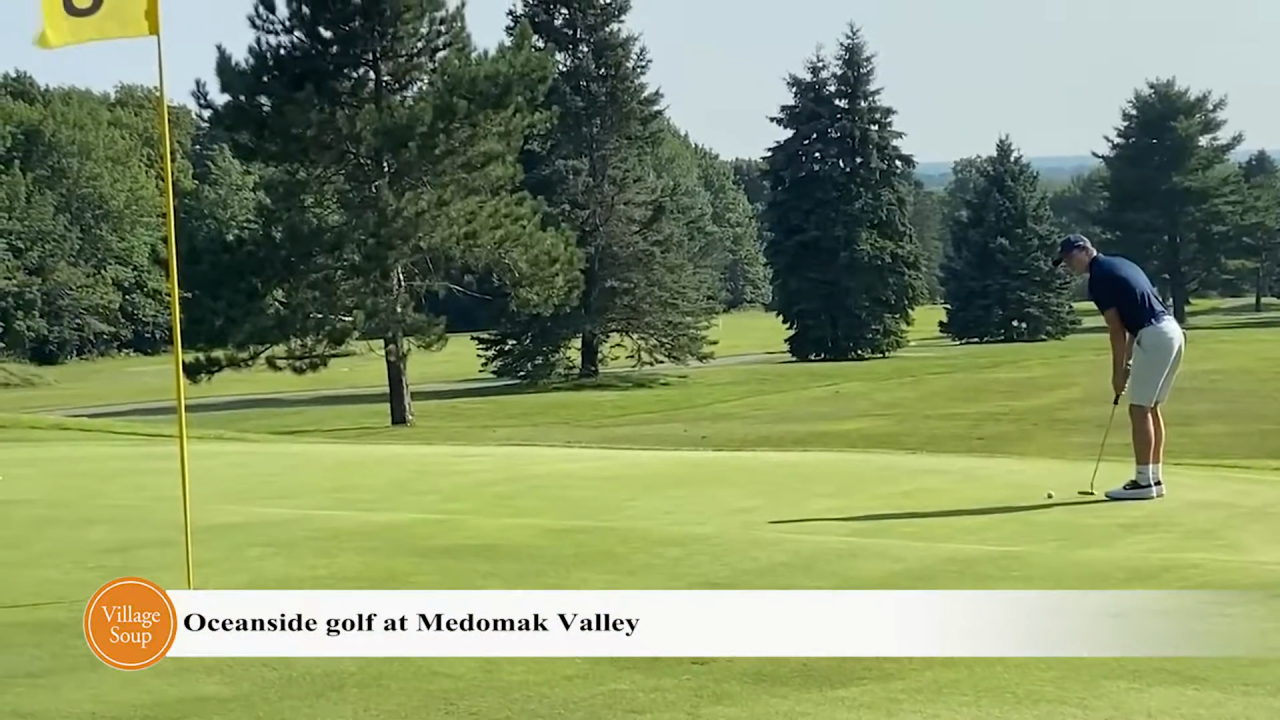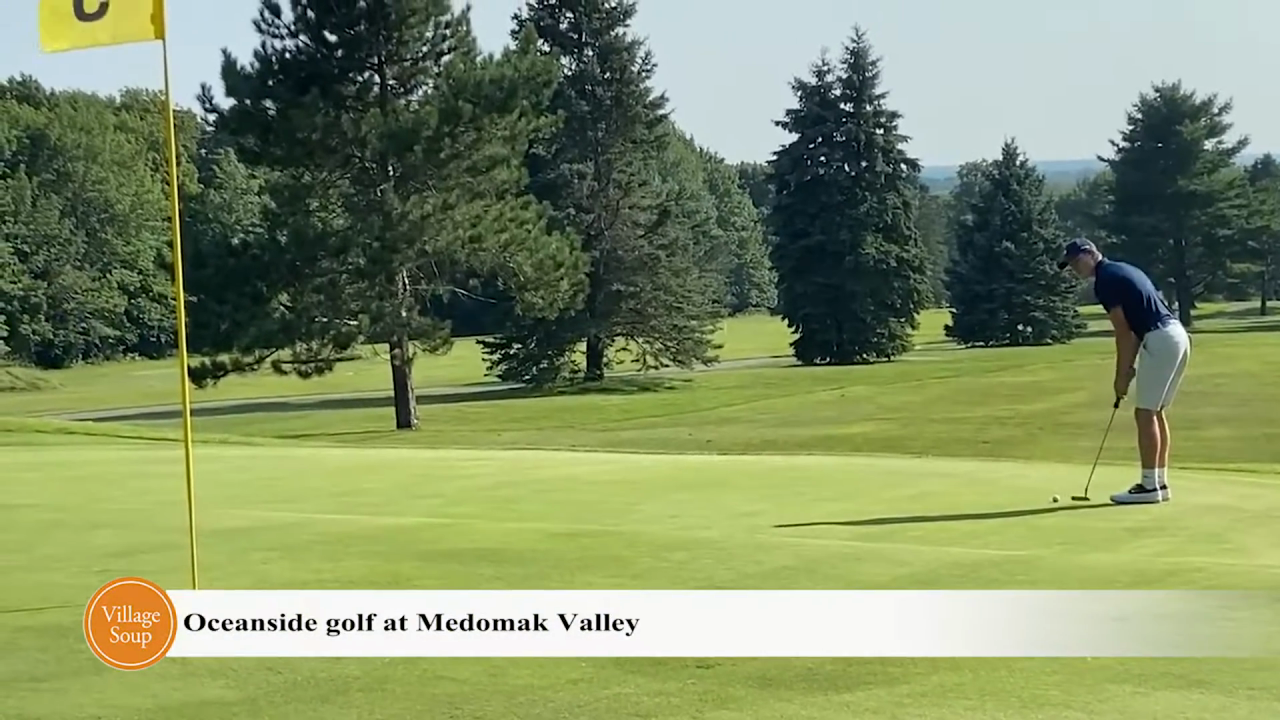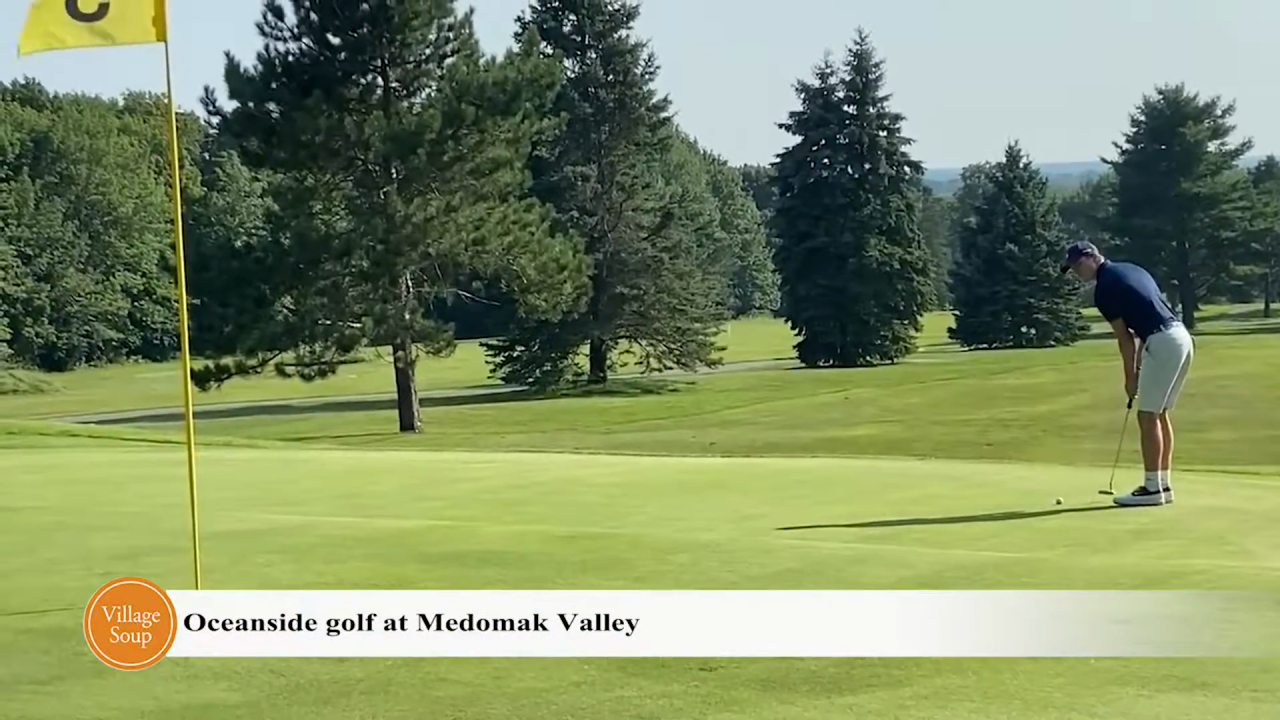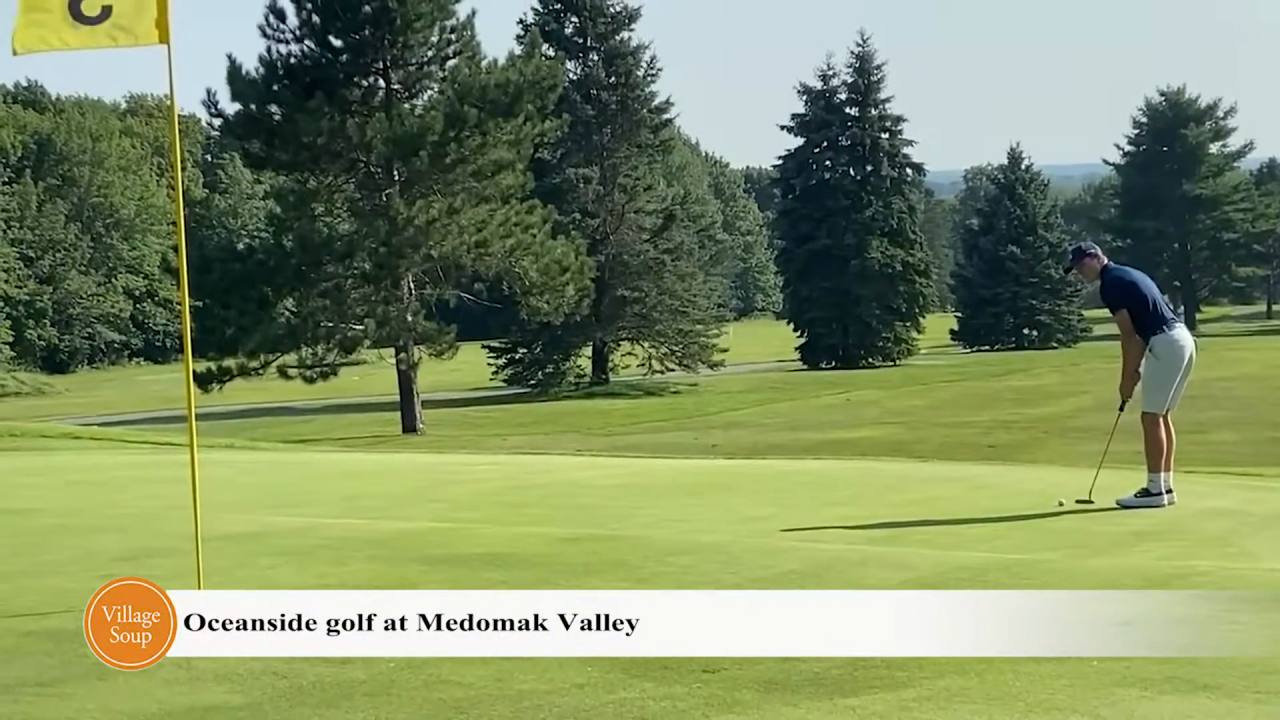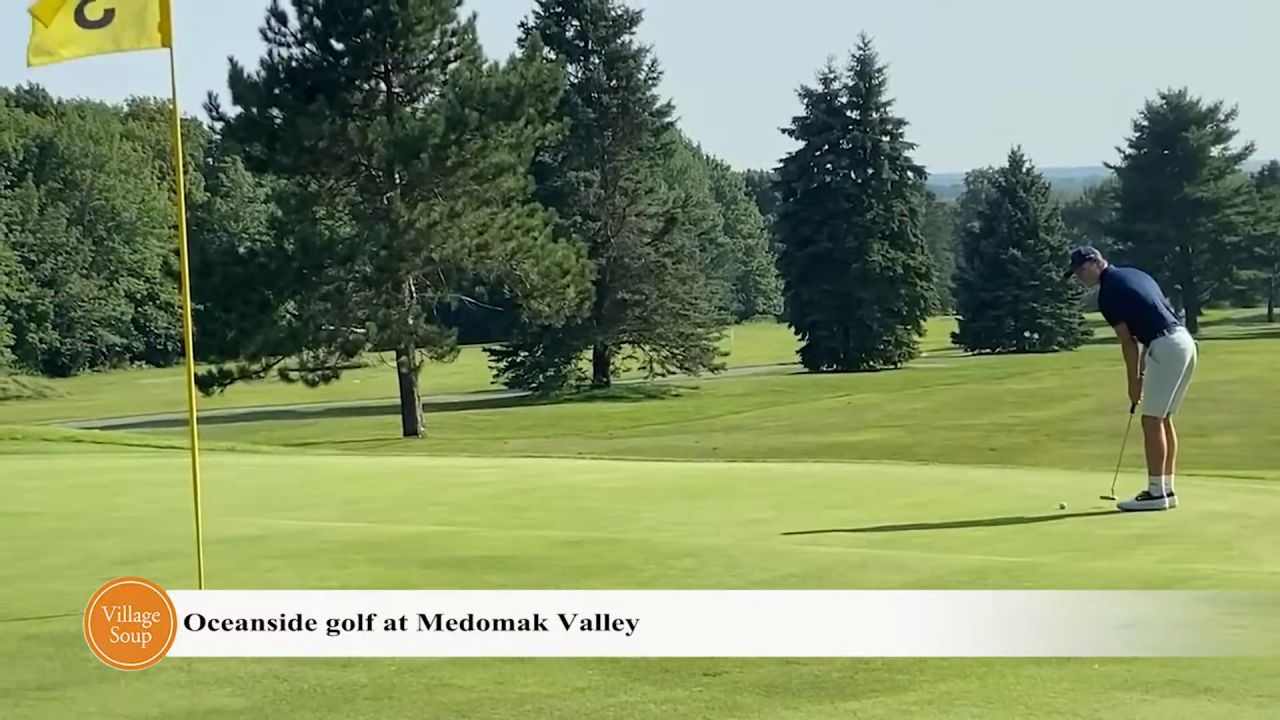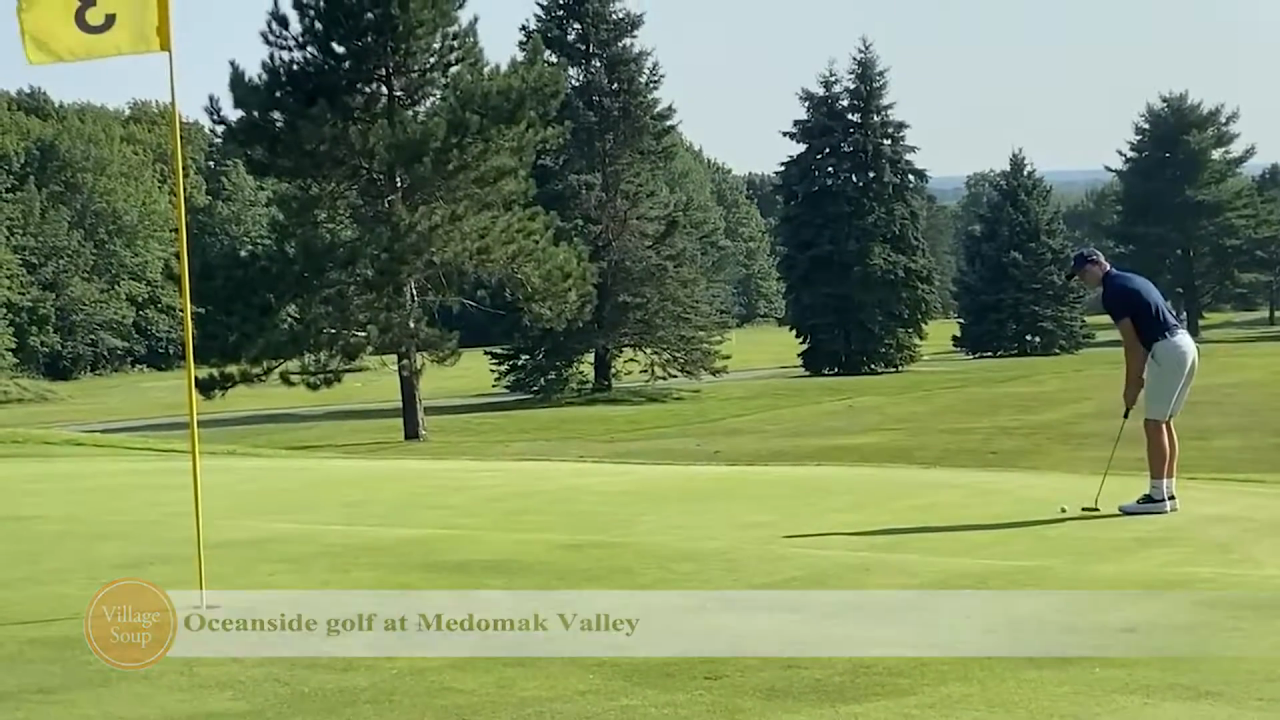
dt=0.4s
person 1, frame 1
left shoulder: (1099, 277)
right shoulder: (1118, 264)
left elbow: (1117, 330)
left wrist: (1118, 371)
right wrist: (1127, 363)
left hip: (1155, 337)
right hip: (1170, 332)
left knee: (1139, 409)
right knee: (1151, 408)
left ankle: (1143, 482)
right ankle: (1154, 478)
person 1, frame 2
left shoulder: (1105, 280)
right shoulder: (1122, 270)
left elbow: (1123, 331)
left wrist: (1121, 374)
right wrist: (1131, 366)
left hip: (1161, 341)
right hip: (1176, 335)
left knee: (1145, 413)
right knee: (1156, 411)
left ankle: (1149, 485)
right ankle: (1160, 482)
person 1, frame 3
left shoulder: (1105, 287)
right shoulder: (1128, 269)
left elbow: (1125, 338)
left wrist: (1130, 377)
right wrist: (1139, 365)
left hip: (1163, 343)
right hip: (1179, 337)
left knee: (1148, 416)
right knee: (1159, 414)
left ankle: (1153, 488)
right ankle: (1163, 484)
person 1, frame 4
left shoulder: (1110, 283)
right shoulder: (1127, 274)
left elbow: (1129, 334)
left wrist: (1126, 378)
right wrist: (1136, 370)
left hip: (1167, 344)
right hip: (1182, 339)
left knee: (1151, 417)
right knee: (1161, 415)
left ankle: (1155, 490)
right ankle: (1165, 486)
person 1, frame 5
left shoulder: (1108, 292)
right shoulder: (1132, 274)
left elbow: (1129, 342)
left wrist: (1133, 382)
right wrist: (1143, 370)
left hip: (1167, 348)
right hip: (1183, 342)
left knee: (1152, 420)
right knee: (1163, 418)
left ankle: (1156, 493)
right ankle: (1166, 489)
person 1, frame 6
left shoulder: (1112, 291)
right shoulder: (1130, 280)
left elbow: (1132, 343)
left wrist: (1130, 386)
right wrist: (1139, 376)
left hip: (1168, 351)
right hip: (1183, 346)
left knee: (1154, 423)
right knee: (1164, 422)
left ankle: (1157, 496)
right ankle: (1167, 493)
